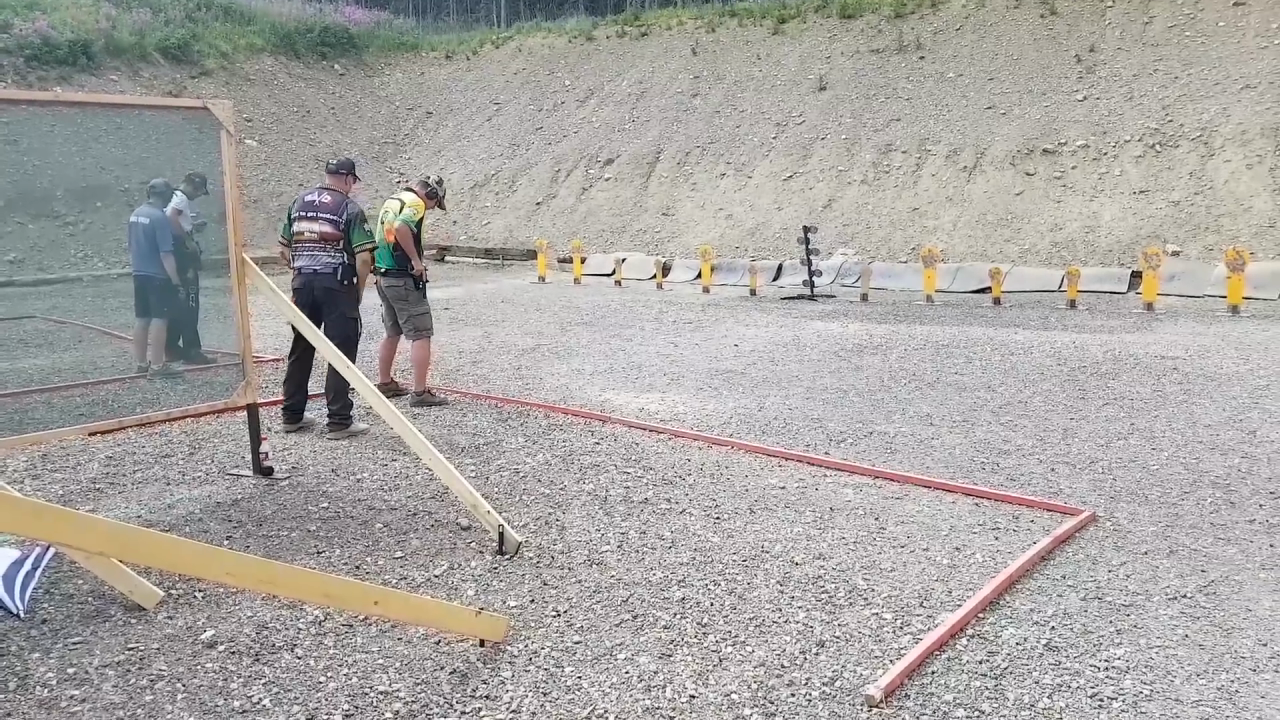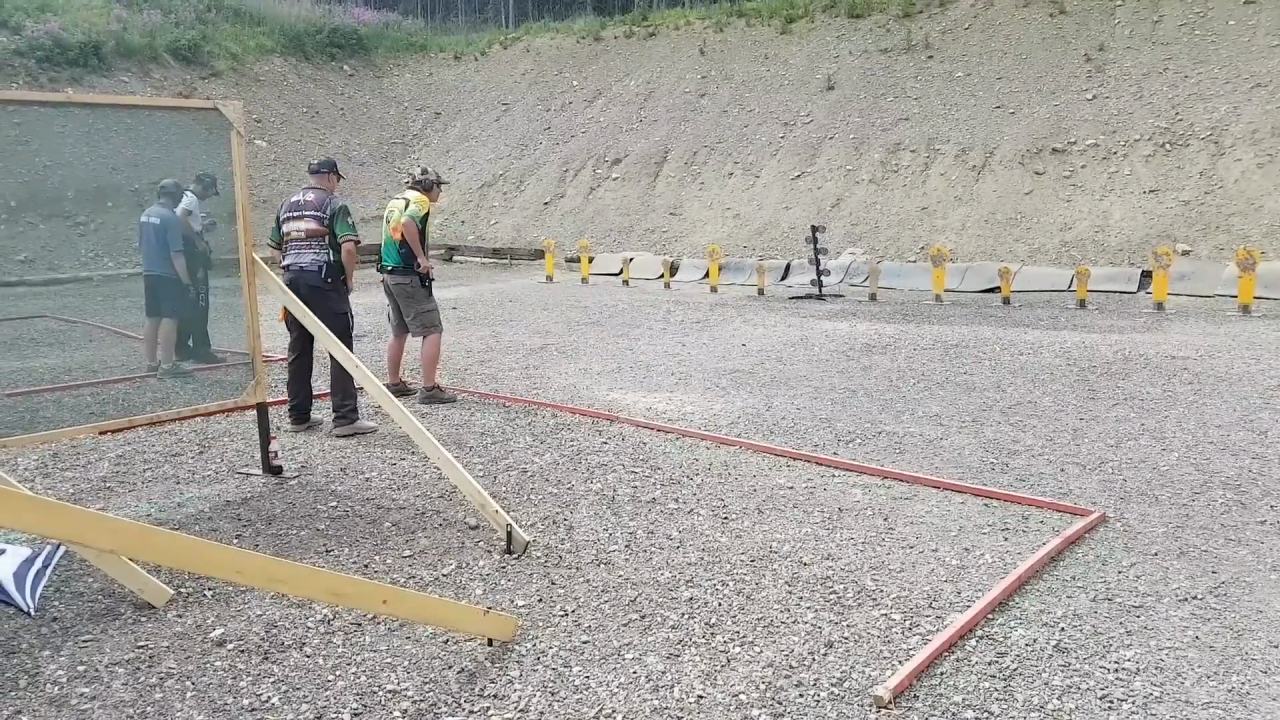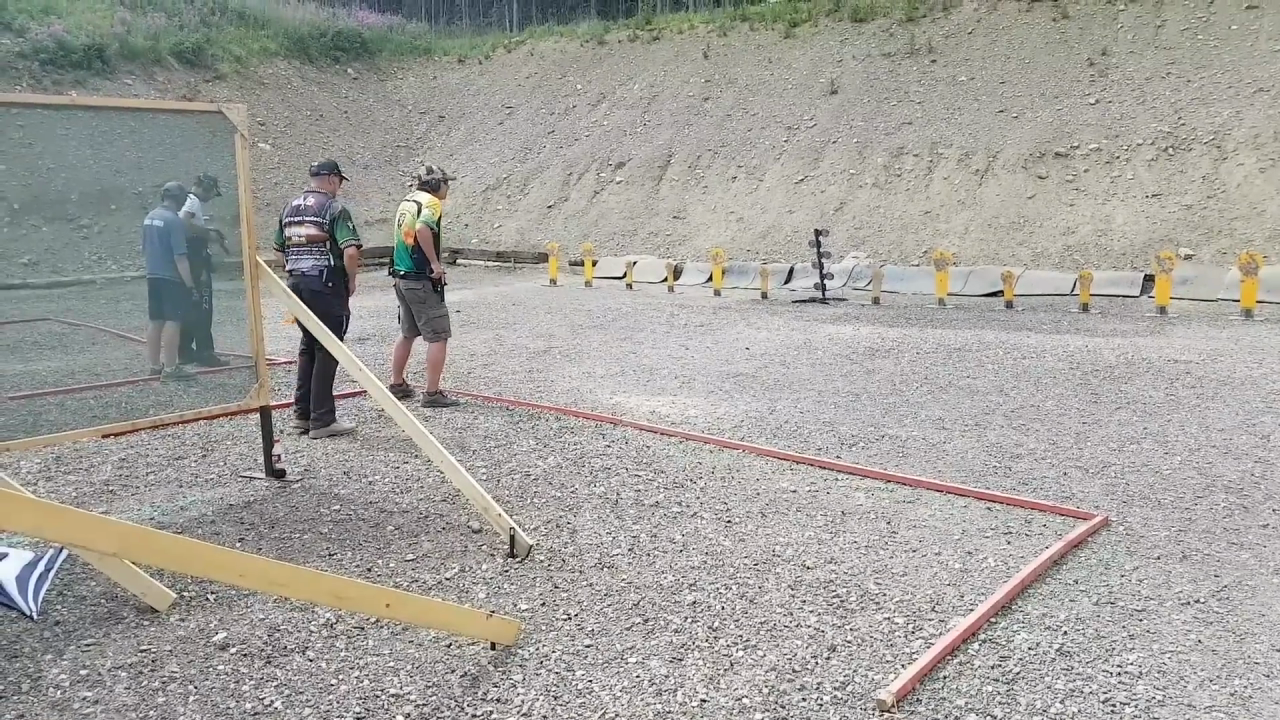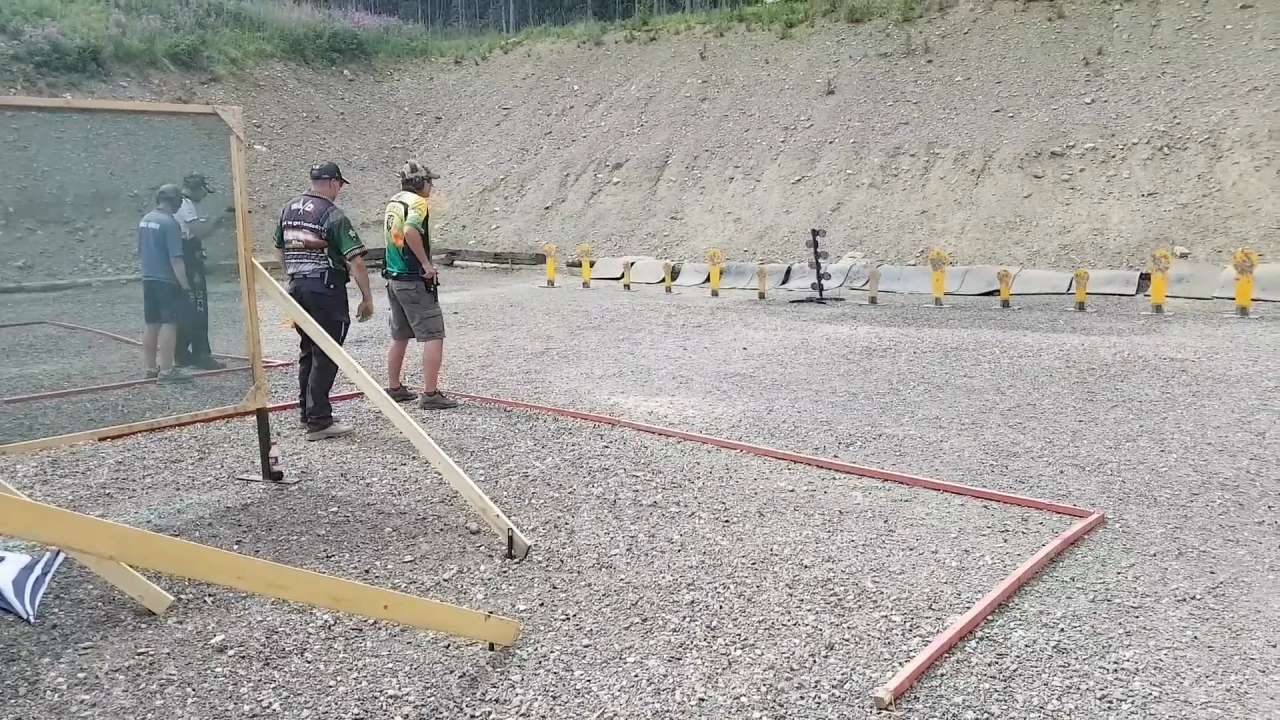
dt=0.4s
person 1, frame 1
left shoulder: (298, 202)
right shoulder: (350, 208)
left elbow: (285, 249)
right elbow: (363, 257)
right wrist: (359, 289)
left hip: (302, 283)
right hip: (336, 284)
left knee: (301, 349)
right knee: (341, 351)
left ankle: (292, 415)
right ankle: (339, 421)
person 1, frame 2
left shoulder: (287, 205)
right shoulder: (334, 204)
left elbow: (275, 250)
right elbow: (348, 247)
right wrist: (349, 278)
left hip: (291, 280)
right hip: (323, 280)
left knee: (299, 348)
right knee: (341, 347)
left ankle: (299, 416)
right ankle: (345, 417)
person 1, frame 3
left shoulder: (290, 207)
right shoulder: (334, 209)
left elbow: (280, 250)
right elbow: (351, 252)
right wrist: (351, 280)
left hip: (296, 283)
right hip: (325, 285)
left knee: (309, 347)
right knee: (327, 351)
left ankle: (303, 412)
right ankle: (321, 420)
person 1, frame 4
left shoulder: (289, 209)
right shoulder: (333, 216)
left elbow: (281, 250)
right elbow: (356, 262)
right wrist: (367, 299)
left hip: (297, 286)
right hip: (325, 289)
left knee: (308, 351)
right knee: (325, 356)
left ankle: (308, 412)
right ankle: (319, 422)
person 2, frame 1
left shoulder: (392, 200)
right shoulder: (415, 202)
right elbow: (401, 227)
right wrist: (415, 260)
left hip: (384, 276)
right hip: (404, 278)
left knee: (393, 332)
right knee: (421, 335)
left ankle: (385, 383)
right ankle: (420, 393)
person 2, frame 2
left shoulder: (396, 200)
right shoulder: (420, 199)
right elbow: (408, 223)
right wrist: (422, 257)
left hip: (390, 274)
right hip: (410, 276)
left knee: (399, 332)
right knee: (431, 331)
left ankle: (394, 383)
right ankle: (429, 389)
person 2, frame 3
left shoulder: (406, 201)
right shoulder: (431, 202)
right elbow: (422, 229)
right wrist: (435, 263)
left hip: (401, 278)
right hip: (422, 280)
left knee: (408, 334)
right knee: (438, 337)
left ankle: (397, 384)
right ankle: (432, 393)
person 2, frame 4
left shoulder: (393, 203)
right shoulder: (417, 202)
right elbow: (410, 231)
right wrist: (426, 262)
left hip: (394, 279)
right hip: (414, 281)
left knee: (400, 336)
right knee: (433, 336)
left ankle: (394, 388)
right ankle: (431, 394)
person 3, frame 1
left shoulder: (135, 215)
right shoulder: (160, 218)
left elbow: (131, 246)
right elbow: (166, 254)
right wrist: (176, 281)
left hip: (139, 275)
right hip: (157, 277)
left knee: (142, 320)
right knee: (159, 320)
left ankle: (141, 363)
right ankle: (157, 366)
person 3, frame 2
left shoulder: (145, 215)
right shoulder: (170, 218)
left elbow: (141, 246)
right elbow: (176, 253)
right wrist: (186, 280)
left hip: (149, 274)
right hip: (168, 276)
left knee: (152, 319)
right knee: (169, 319)
left ankle: (151, 362)
right ankle: (167, 366)
person 3, frame 3
left shoulder: (149, 217)
right shoulder: (174, 221)
left elbow: (144, 249)
right elbow: (180, 256)
right wrist: (190, 283)
left hip: (153, 277)
right hip: (171, 279)
left knee: (155, 322)
right knee: (172, 322)
left ankle: (155, 366)
right ankle: (170, 369)
person 3, frame 4
left shoulder: (145, 220)
right shoulder: (170, 223)
left elbow: (140, 252)
right elbow: (176, 259)
right wrist: (185, 286)
left hip: (149, 280)
right hip: (167, 282)
left knee: (151, 325)
right knee: (168, 325)
left ankle: (151, 369)
right ankle: (167, 372)
person 4, frame 1
left shoulder: (174, 197)
right shoulder: (181, 199)
right elbow: (171, 219)
left wrist: (192, 226)
right wrist: (188, 240)
left hip: (175, 256)
right hip: (182, 255)
left knee: (176, 303)
right knee: (189, 304)
left ankle: (172, 348)
right ankle: (192, 351)
person 4, frame 2
left shoulder: (184, 198)
right shoulder: (191, 199)
right elbow: (180, 220)
left wrist: (201, 227)
right wrist: (198, 240)
left hip: (184, 257)
right hip: (192, 256)
right knee: (198, 304)
left ankle: (182, 347)
right ankle: (201, 350)
person 4, frame 3
left shoulder: (188, 201)
right shoulder: (193, 202)
right elbow: (186, 225)
left wrist: (208, 233)
right wrist: (208, 233)
left hip: (188, 261)
right hip: (196, 261)
left knee: (189, 307)
right knee: (202, 307)
left ankle: (185, 351)
right ankle: (205, 353)
person 4, frame 4
left shoulder: (179, 204)
right shoulder: (187, 205)
right elbow: (200, 232)
left wrist: (215, 222)
right wrist: (217, 221)
left hip: (182, 264)
right hip: (190, 263)
right knee: (198, 310)
left ankle: (182, 354)
right ankle: (201, 356)
